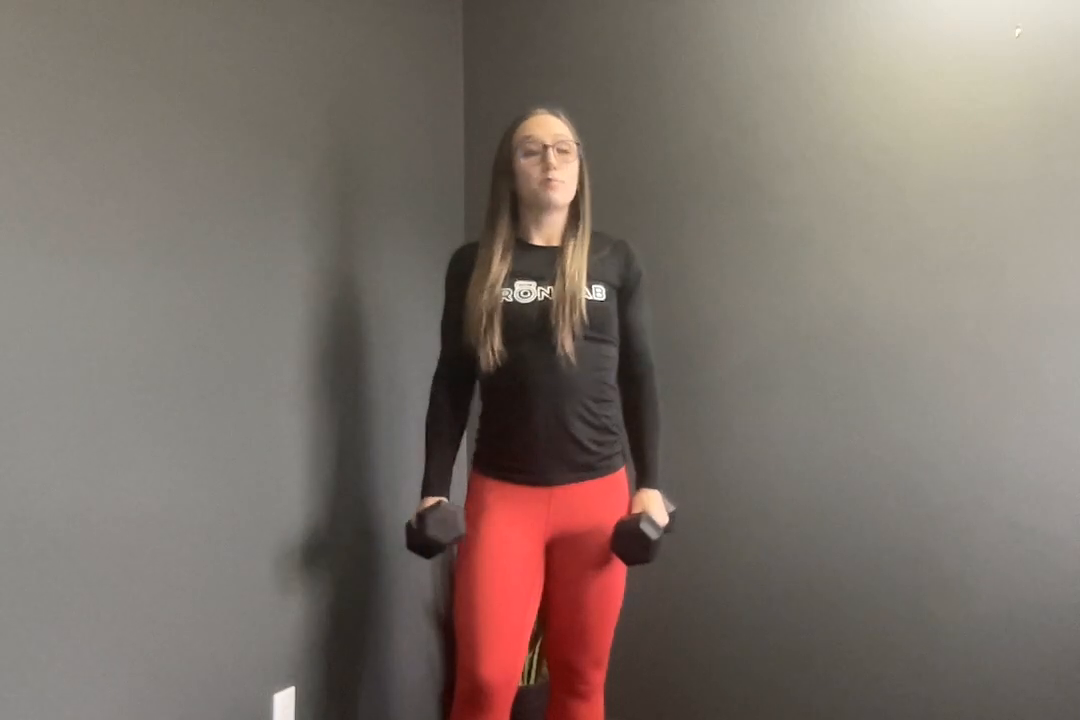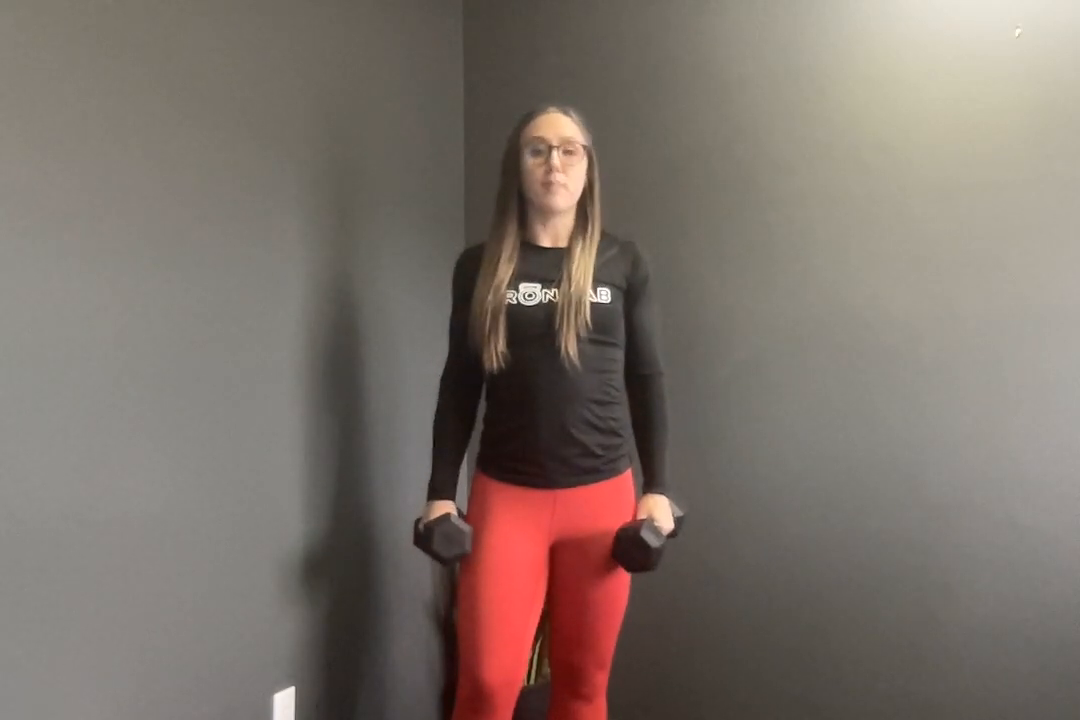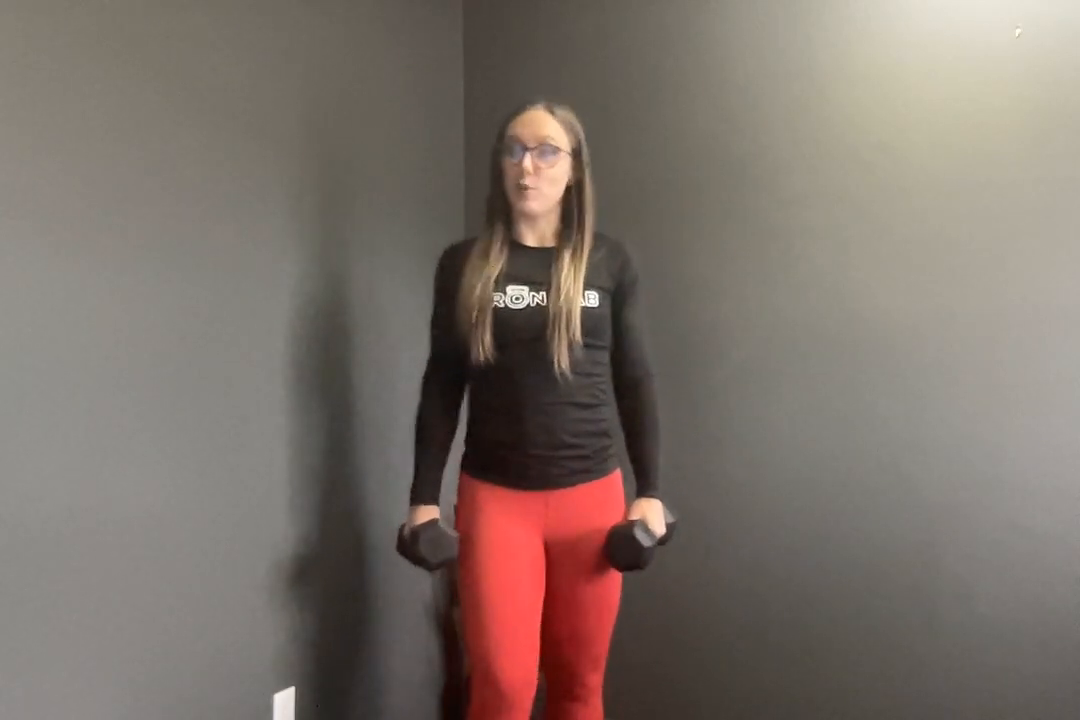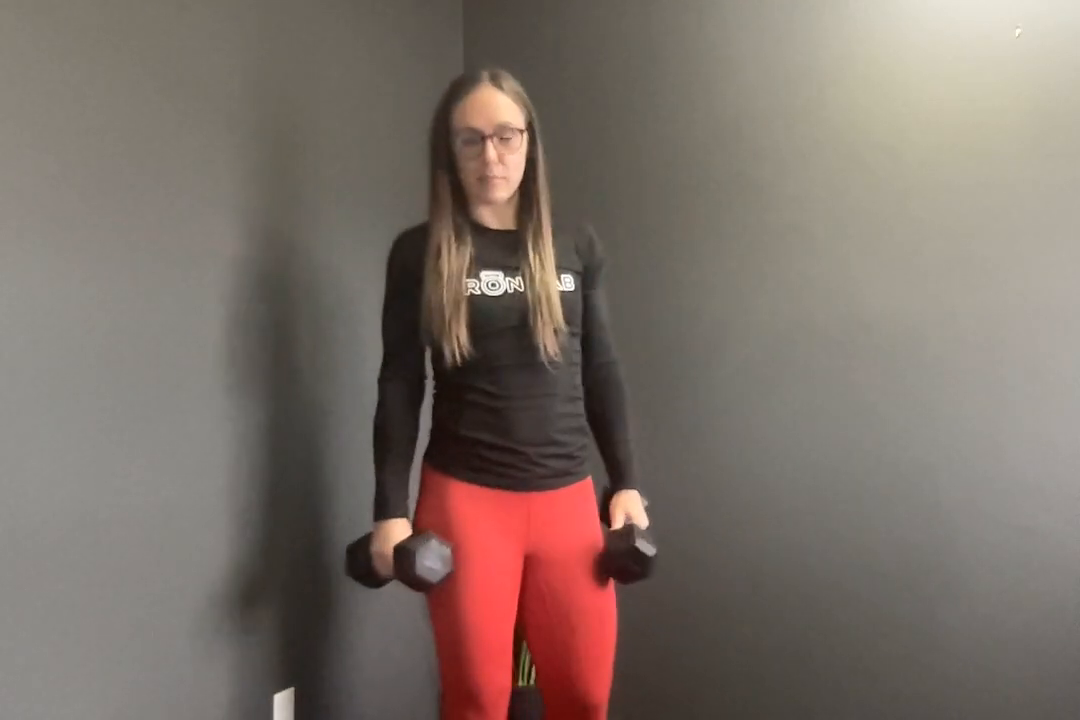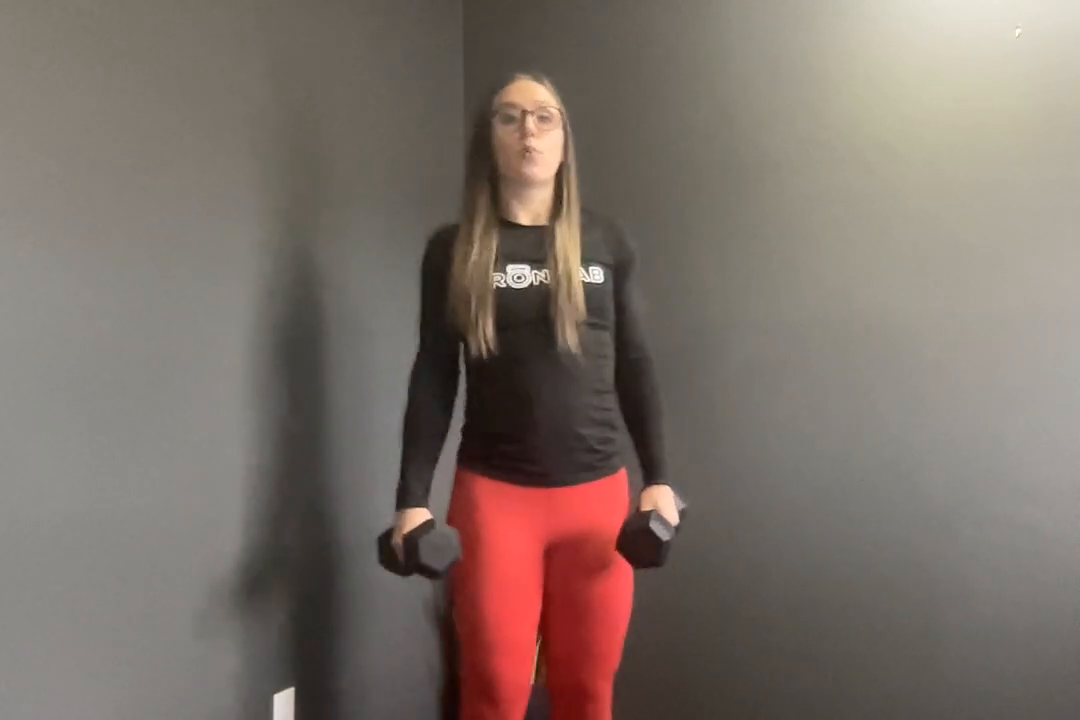
dt=1s
person 1, frame 1
left shoulder: (616, 261)
right shoulder: (473, 265)
left elbow: (638, 376)
right elbow: (451, 383)
left wrist: (649, 484)
right wrist: (433, 487)
left hip: (597, 490)
right hip: (501, 492)
person 1, frame 2
left shoulder: (623, 262)
right shoulder: (479, 266)
left elbow: (646, 379)
right elbow: (459, 385)
left wrist: (656, 489)
right wrist: (440, 492)
left hip: (602, 493)
right hip: (505, 494)
person 1, frame 3
left shoulder: (610, 262)
right shoulder: (463, 265)
left elbow: (634, 380)
right elbow: (441, 387)
left wrist: (649, 490)
right wrist: (423, 496)
left hip: (591, 493)
right hip: (493, 496)
person 1, frame 4
left shoulder: (576, 247)
right shoulder: (418, 253)
left elbow: (601, 372)
right elbow: (399, 387)
left wrist: (626, 484)
right wrist: (390, 510)
left hip: (567, 498)
right hip: (463, 499)
person 1, frame 5
left shoulder: (607, 241)
right shoulder: (453, 249)
left elbow: (635, 365)
right elbow: (433, 379)
left wrist: (658, 478)
right wrist: (413, 497)
left hip: (597, 491)
right hip: (492, 494)
